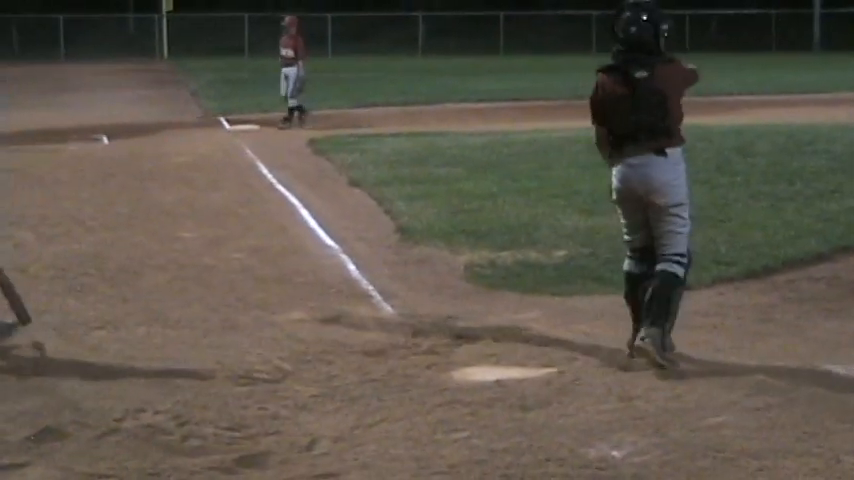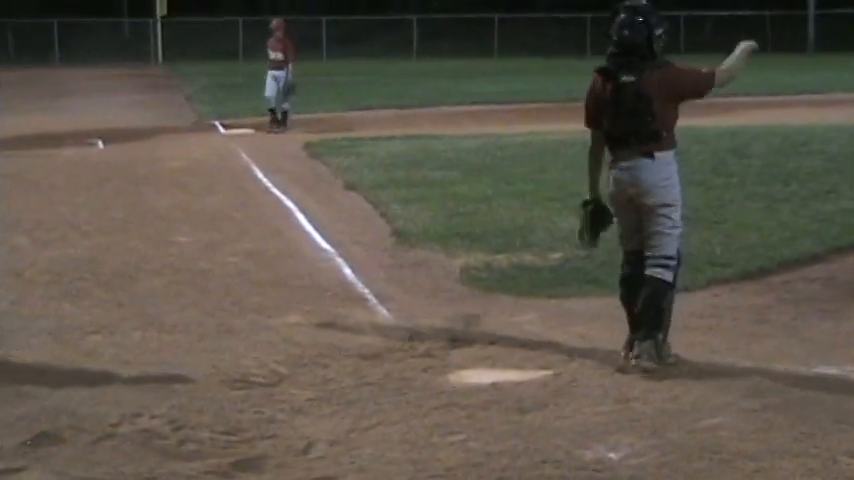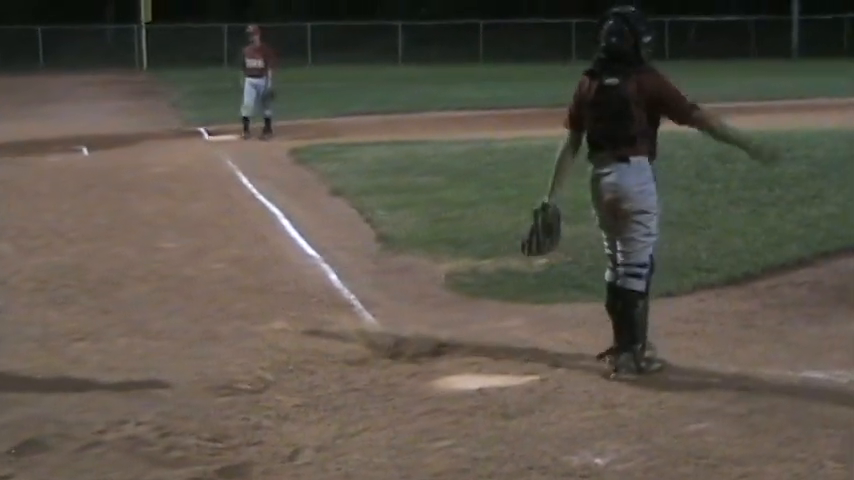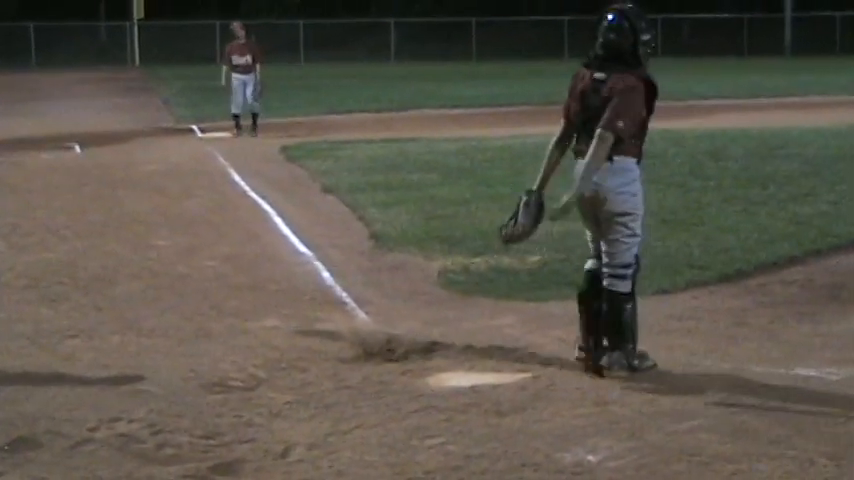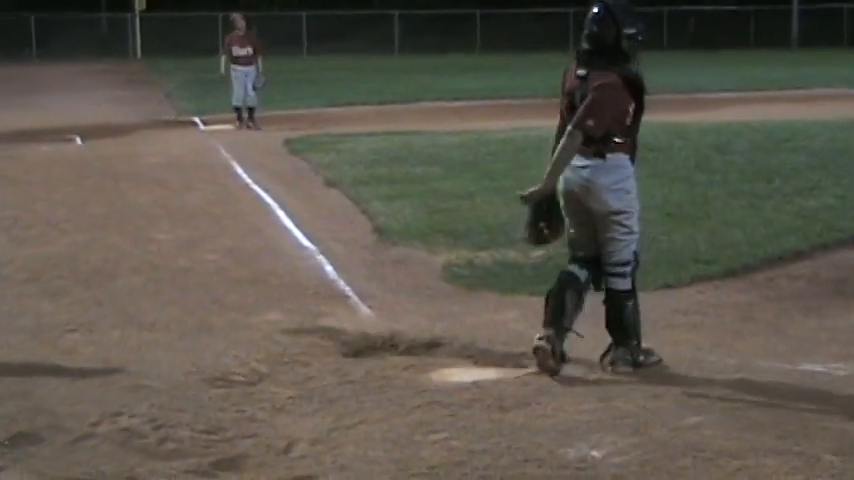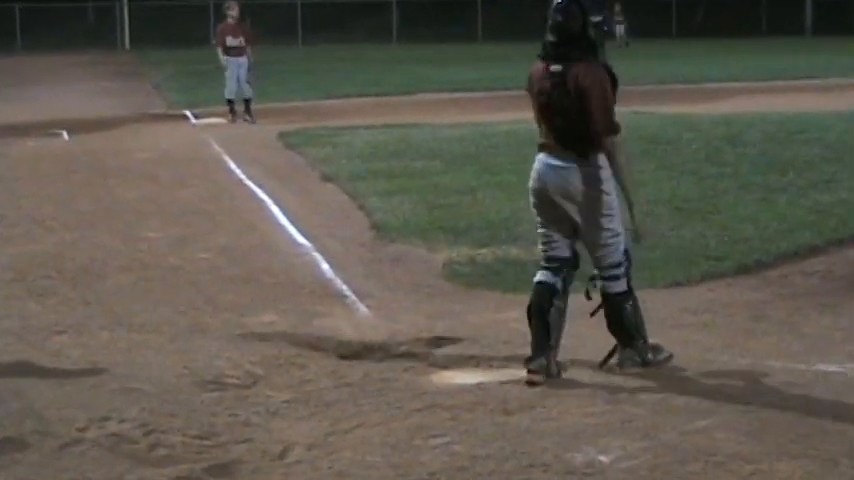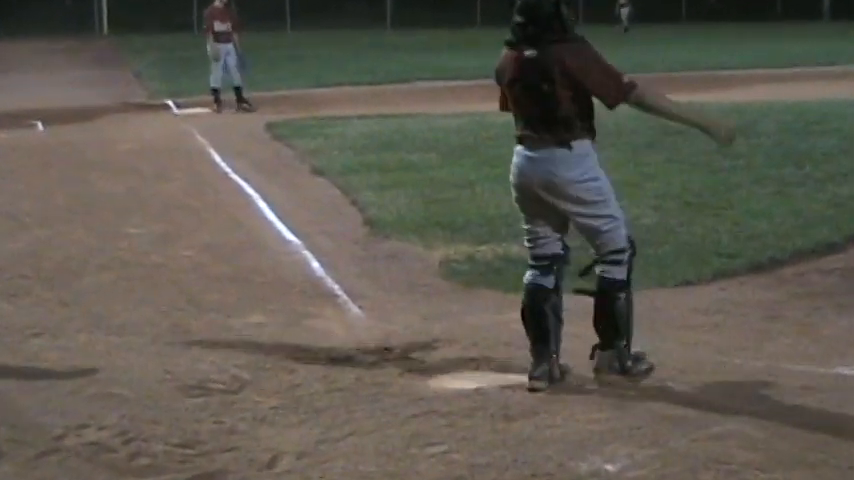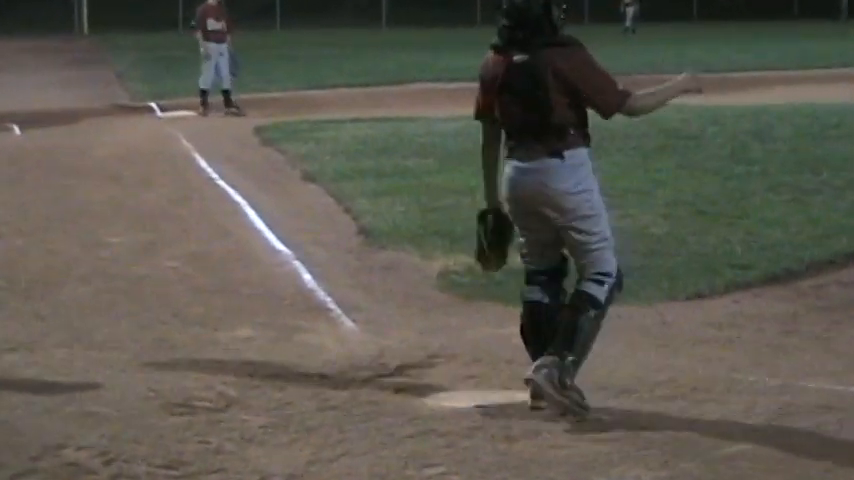
dt=0.2s
person 1, frame 1
left shoulder: (605, 81)
right shoulder: (672, 71)
left elbow: (602, 140)
right elbow: (694, 72)
left hip: (625, 170)
right hip: (665, 167)
left knee: (639, 254)
right knee: (675, 255)
left ankle: (643, 333)
right ankle: (653, 331)
person 1, frame 2
left shoulder: (601, 82)
right shoulder: (665, 75)
left elbow: (597, 143)
right elbow: (721, 76)
left wrist: (593, 192)
right wrist: (743, 49)
left hip: (619, 172)
right hip: (657, 170)
left knee: (633, 258)
right knee: (662, 258)
left ankle: (638, 337)
right ankle: (650, 344)
person 1, frame 3
left shoulder: (588, 83)
right shoulder: (646, 82)
left elbow: (571, 144)
right elbow: (698, 116)
left wrist: (551, 195)
right wrist: (750, 146)
left hip: (600, 177)
right hip: (635, 177)
left knee: (618, 263)
right knee: (636, 265)
left ankle: (626, 343)
right ankle: (630, 354)
person 1, frame 4
left shoulder: (584, 77)
right shoulder: (630, 83)
left elbow: (564, 136)
right elbow: (604, 137)
left wrist: (539, 187)
right wrist: (576, 190)
left hip: (584, 176)
right hip: (619, 176)
left knee: (599, 260)
right knee: (621, 266)
left ankle: (590, 344)
right ankle: (621, 353)
person 1, frame 5
left shoulder: (575, 72)
right shoulder: (612, 82)
right elbow: (574, 133)
left wrist: (553, 184)
right wrist: (548, 184)
left hip: (575, 172)
right hip: (610, 173)
left knee: (583, 258)
right knee: (619, 263)
left ankle: (552, 334)
right ankle: (625, 349)
person 1, frame 6
left shoulder: (539, 71)
right shoulder: (588, 72)
right elbow: (608, 139)
right wrist: (626, 195)
left hip: (544, 168)
right hip: (583, 172)
left knee: (554, 265)
right knee: (612, 263)
left ankle: (541, 357)
right ankle: (634, 348)
person 1, frame 7
left shoulder: (508, 59)
right shoulder: (570, 52)
right elbow: (634, 94)
right wrist: (705, 123)
left hip: (524, 163)
right hip: (570, 162)
left knee: (542, 263)
right knee: (615, 250)
left ankle: (542, 363)
right ankle: (613, 354)
person 1, frame 8
left shoulder: (494, 64)
right shoulder: (563, 57)
left elbow: (491, 136)
right elbow: (630, 104)
left wrist: (490, 197)
right wrist: (680, 85)
left hip: (517, 173)
right hip: (565, 171)
left knee: (542, 276)
right knee: (601, 273)
left ankle: (544, 374)
right ankle: (556, 367)
